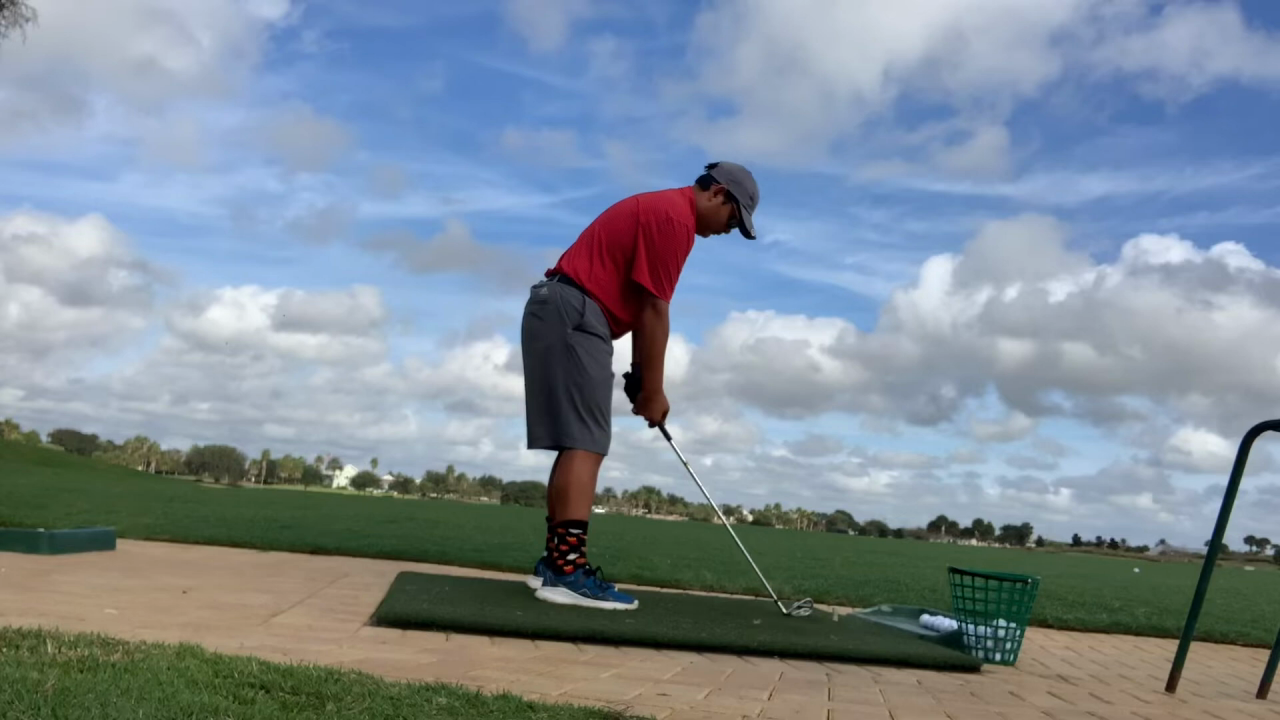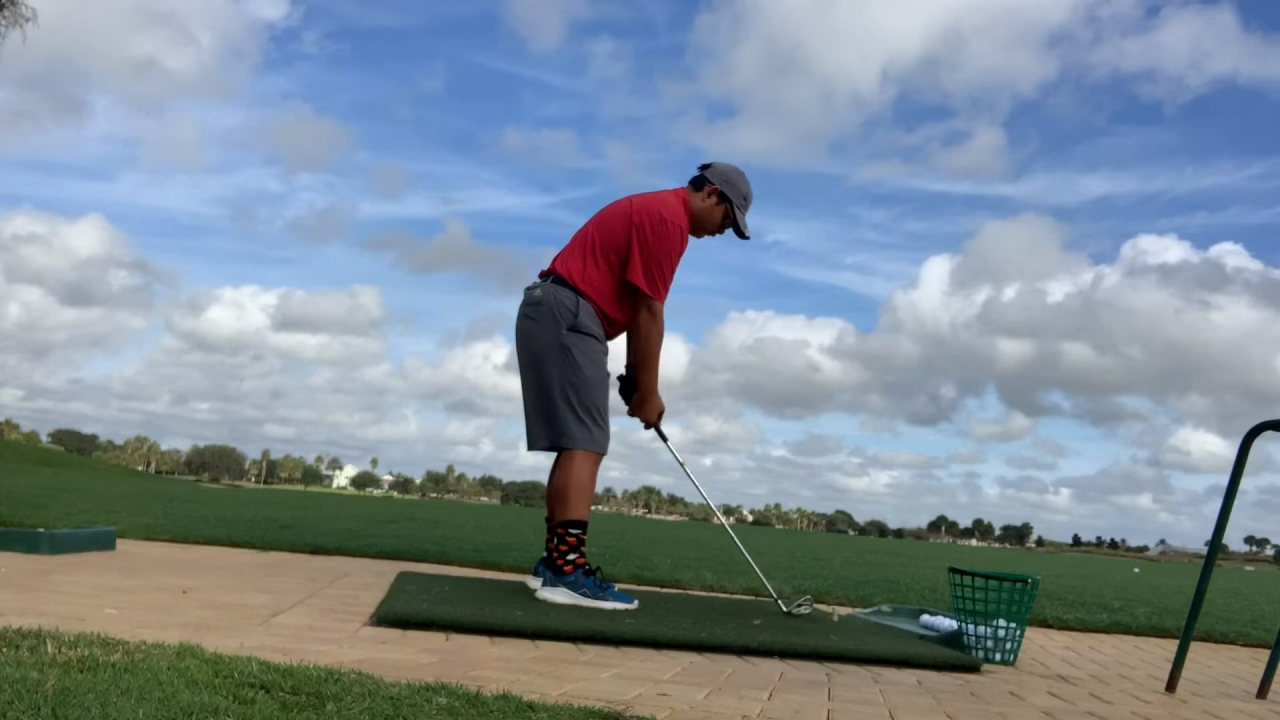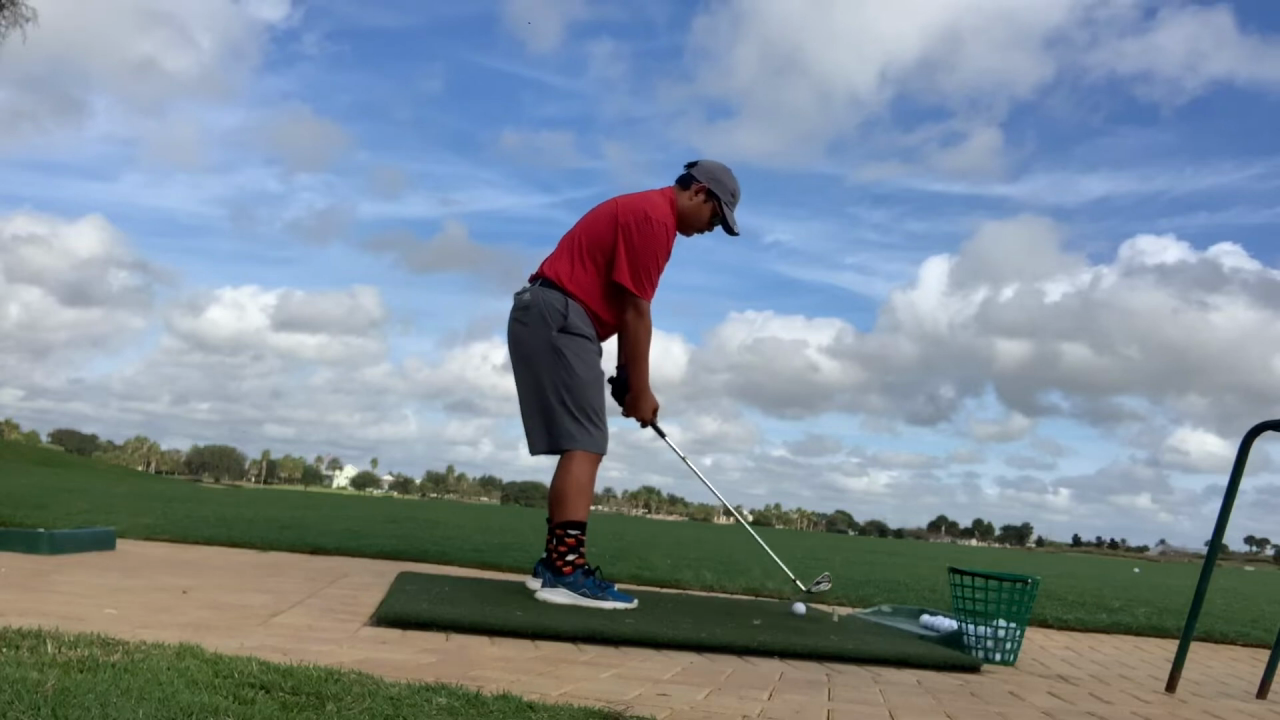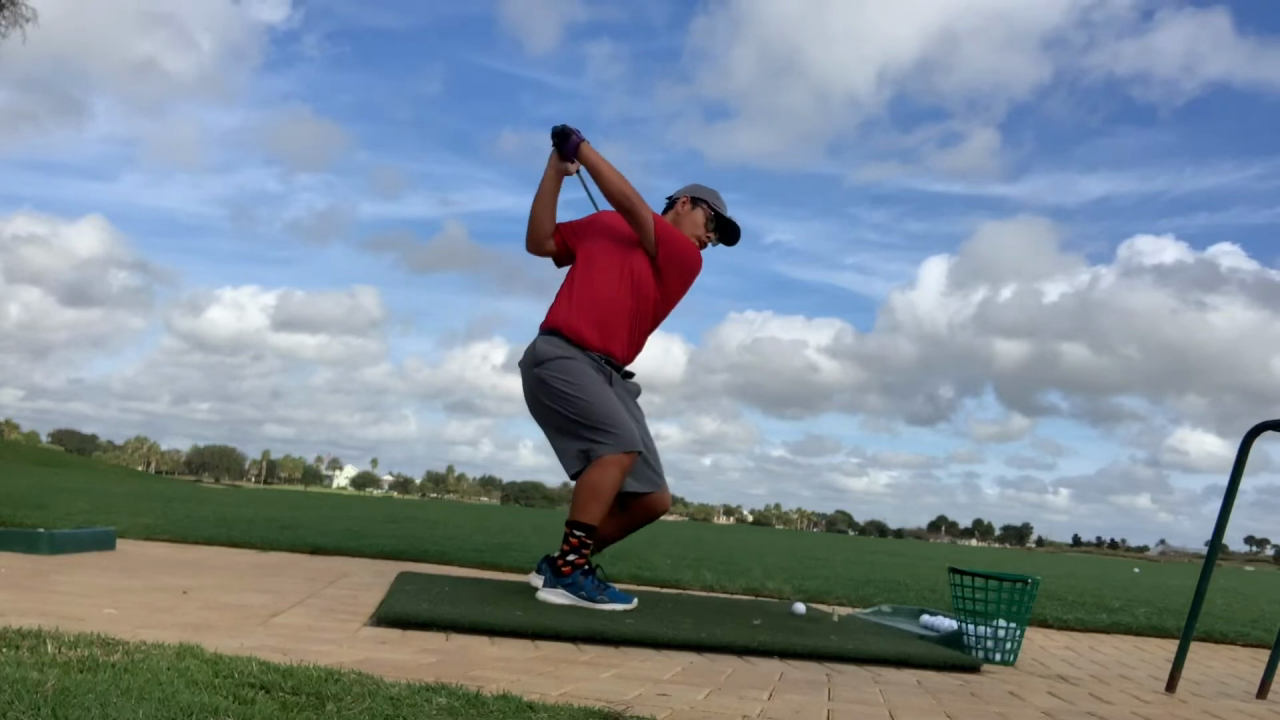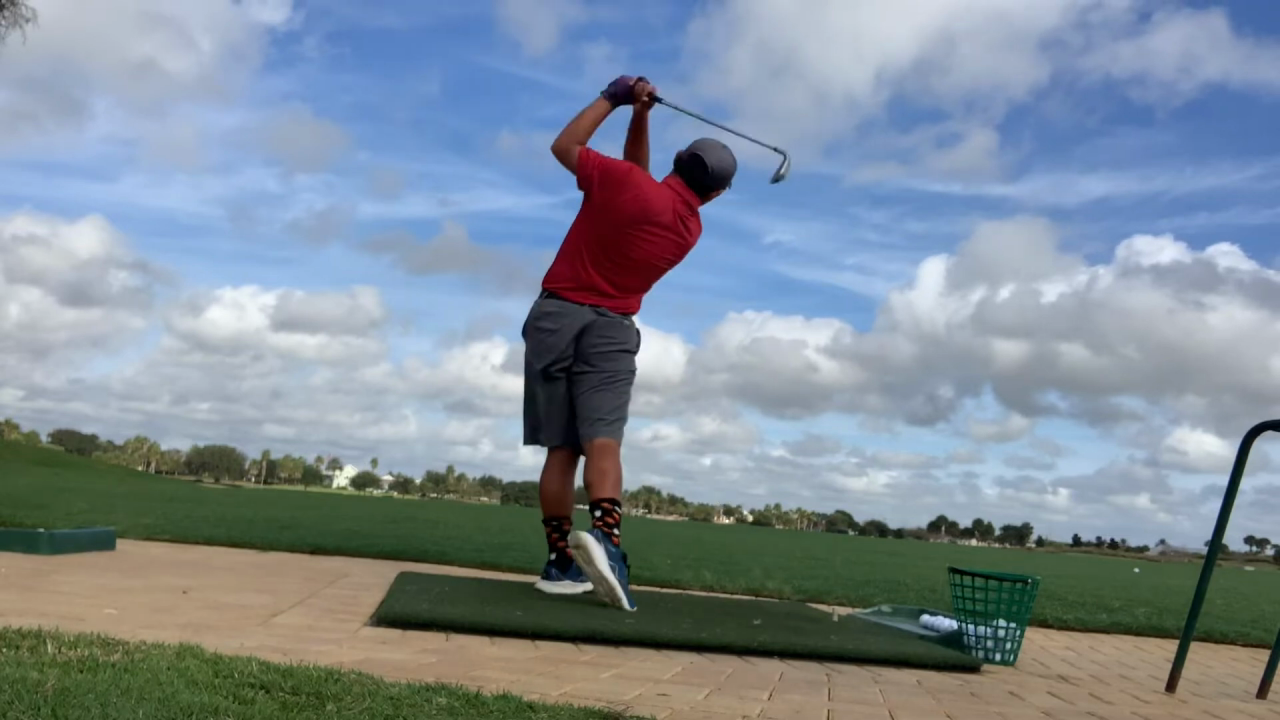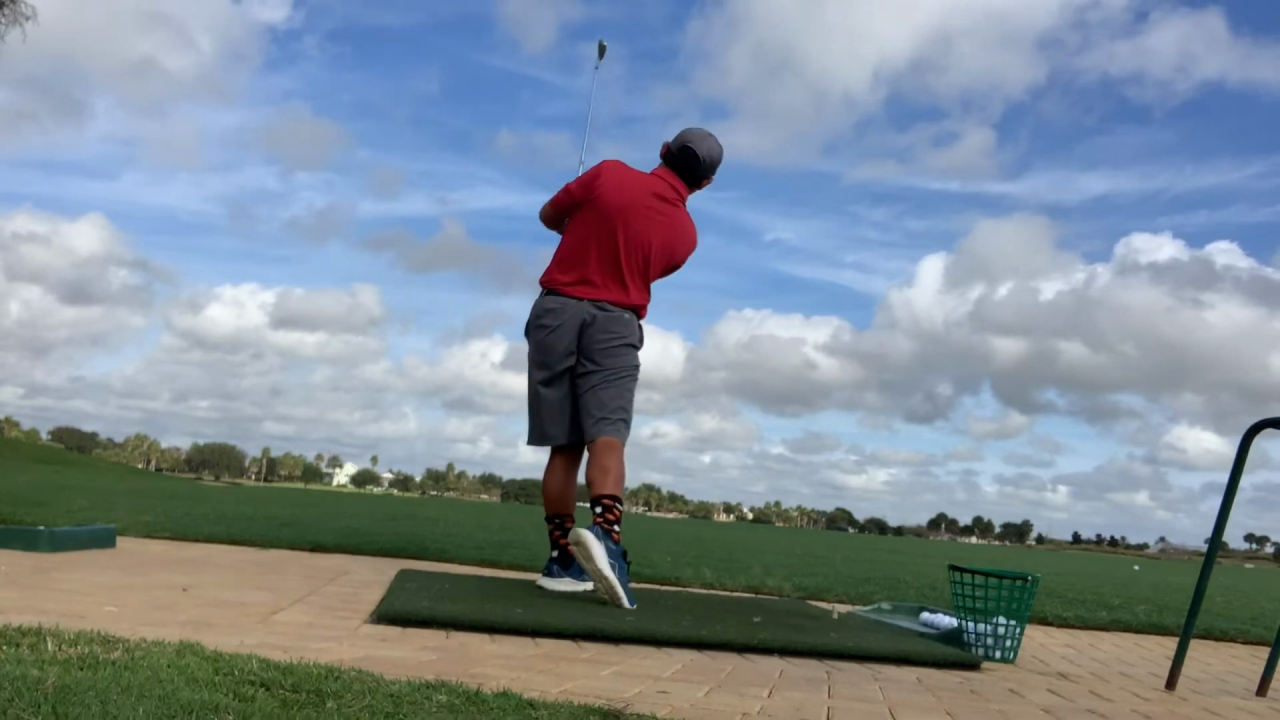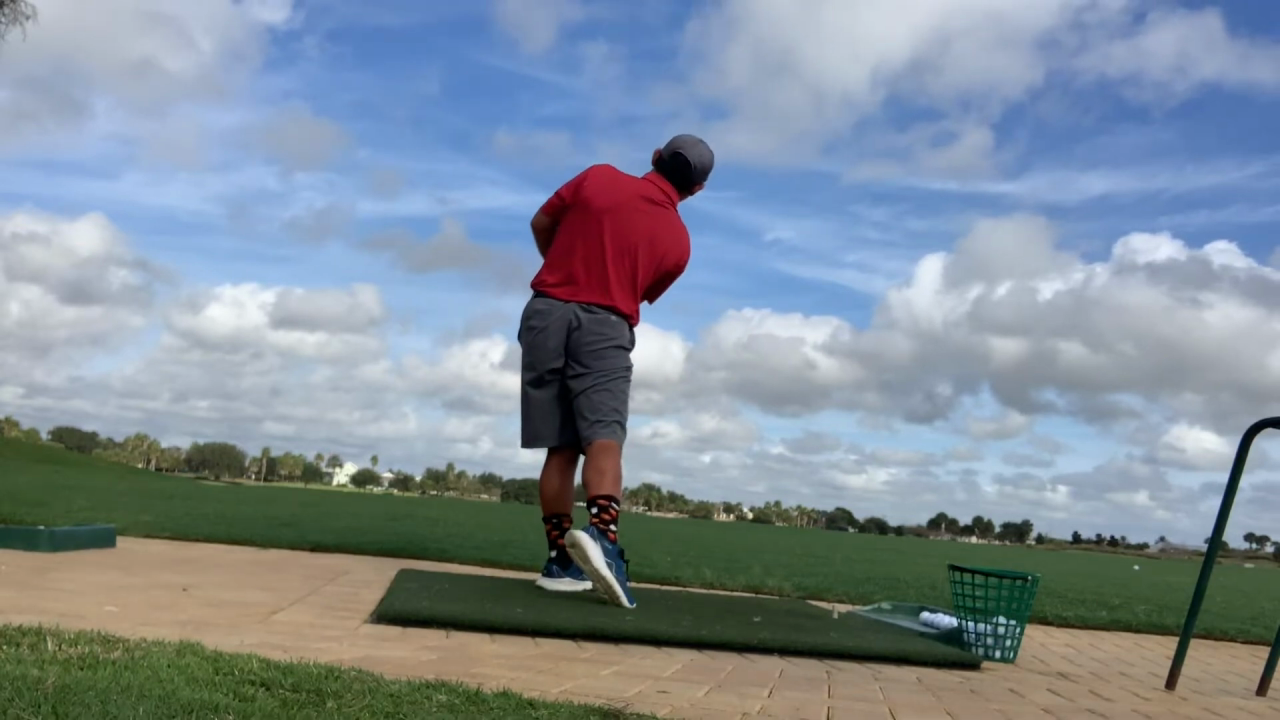
dt=0.7s
person 1, frame 1
left shoulder: (661, 209)
right shoulder: (675, 217)
left elbow: (641, 307)
right elbow: (654, 311)
left wrist: (640, 376)
right wrist: (653, 390)
left hip: (560, 313)
right hip: (573, 315)
left knee: (577, 442)
right knee: (586, 443)
left ankle: (556, 562)
right ankle: (569, 572)
person 1, frame 2
left shoulder: (654, 210)
right shoulder: (669, 218)
left elbow: (635, 307)
right elbow: (649, 312)
left wrist: (634, 376)
right wrist: (648, 391)
left hip: (553, 314)
right hip: (567, 316)
left knee: (576, 443)
right knee: (585, 443)
left ankle: (555, 563)
right ankle: (567, 570)
person 1, frame 3
left shoulder: (649, 215)
right shoulder: (652, 217)
left elbow: (630, 308)
right elbow: (635, 311)
left wrist: (626, 375)
right wrist: (641, 389)
left hip: (551, 320)
right hip: (557, 317)
left knee: (579, 444)
right knee: (584, 443)
left ankle: (555, 562)
right ankle: (567, 571)
person 1, frame 4
left shoulder: (687, 260)
right shoulder: (603, 225)
left elbow: (632, 207)
right elbow: (538, 243)
left wrist: (582, 149)
right wrist: (557, 166)
left hip: (607, 376)
right hip: (556, 358)
left knee: (653, 498)
right knee: (618, 447)
left ankle: (564, 562)
right ankle: (567, 572)
person 1, frame 5
left shoulder: (626, 183)
right shoulder: (690, 230)
left elbow: (563, 148)
left wrist: (613, 98)
right wrist: (641, 114)
left hip: (552, 318)
right hip: (608, 331)
left knee: (561, 446)
right knee: (601, 441)
left ankle: (561, 561)
right ankle: (604, 536)
person 1, frame 6
left shoulder: (609, 175)
right shoulder: (684, 234)
left elbow: (548, 215)
left hip: (556, 311)
right hip: (614, 324)
left knee: (564, 445)
right knee: (607, 435)
left ankle: (561, 559)
right ankle: (604, 531)
person 1, frame 7
left shoulder: (599, 177)
right shoulder: (677, 241)
left elbow: (541, 224)
left hip: (547, 313)
right hip: (604, 327)
left knee: (561, 445)
right knee: (604, 435)
left ankle: (561, 559)
right ankle: (602, 532)
